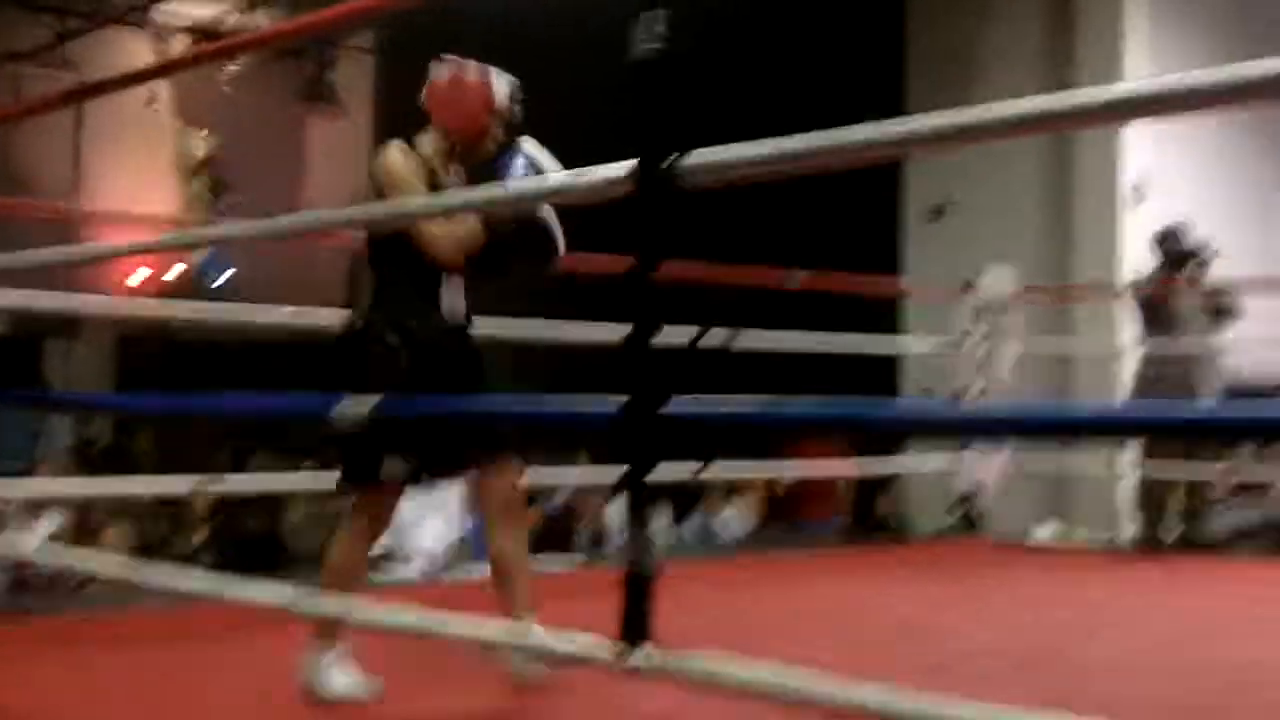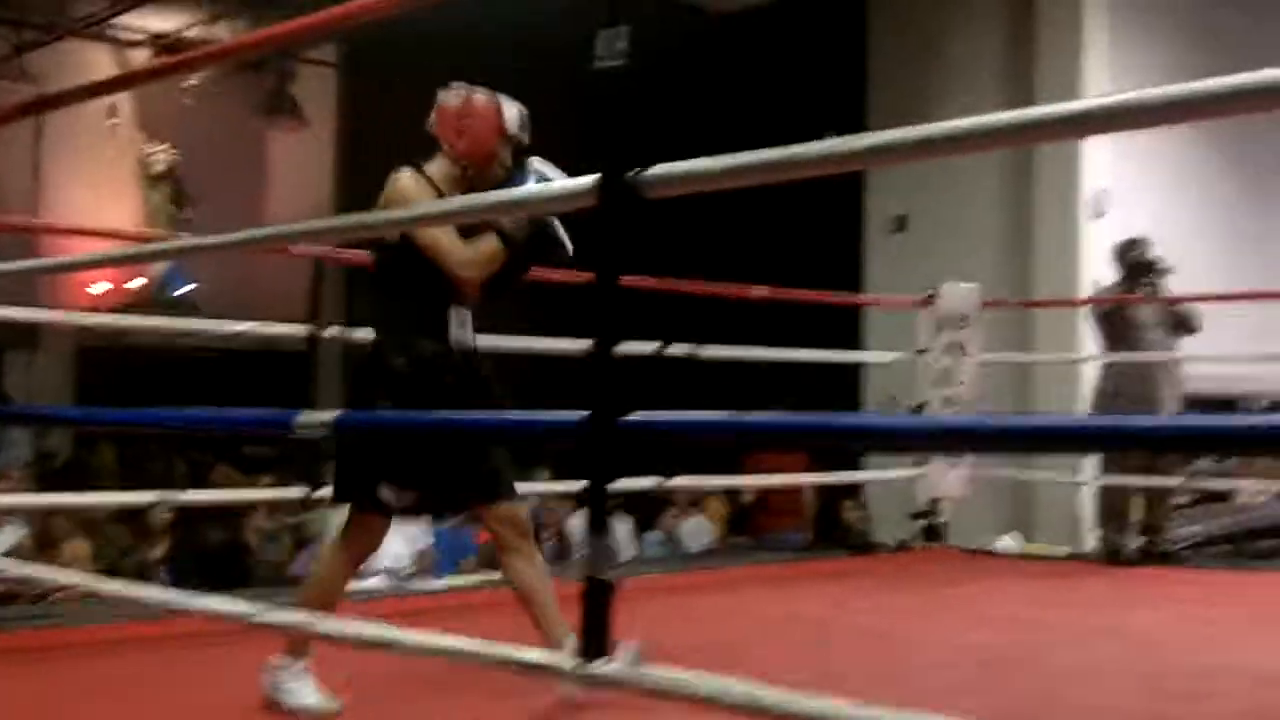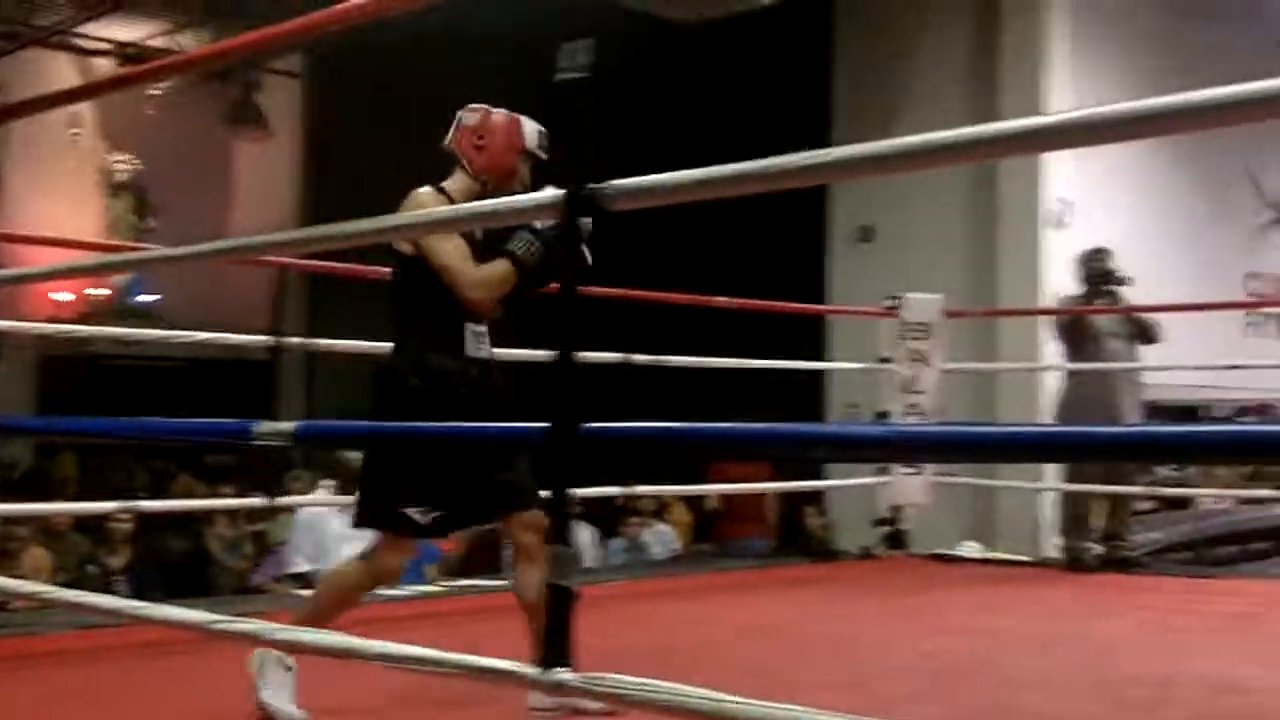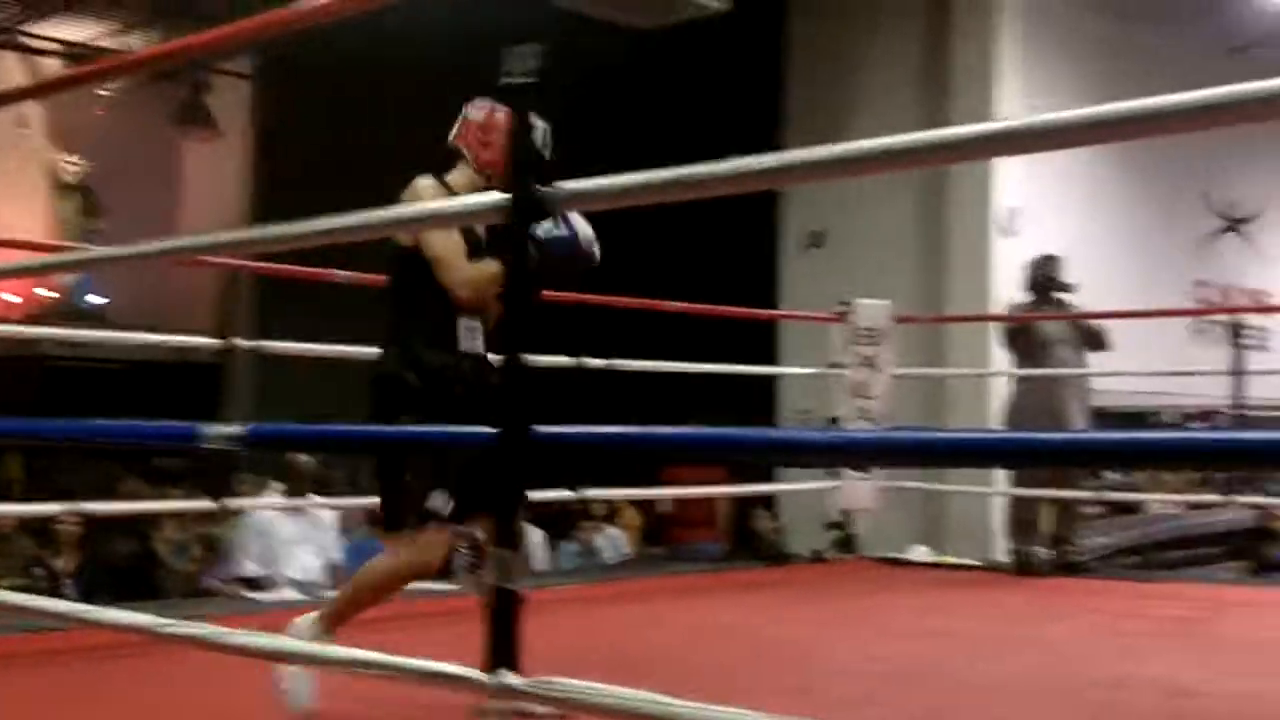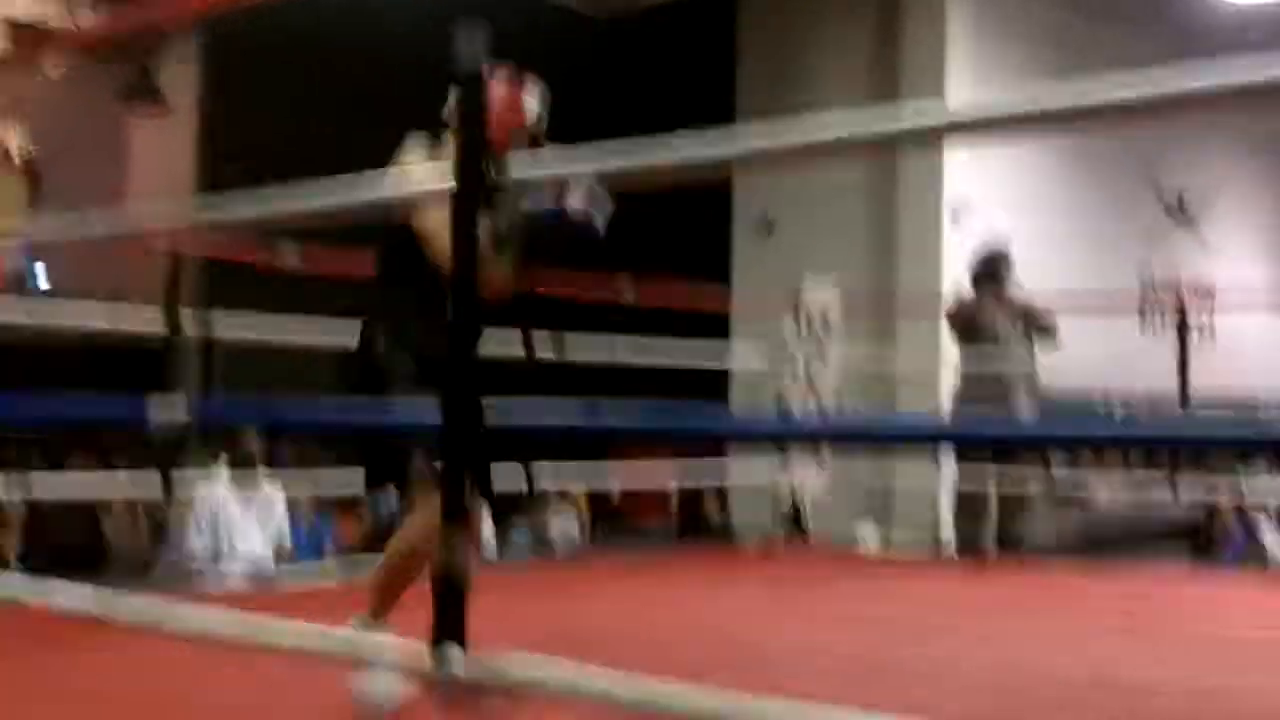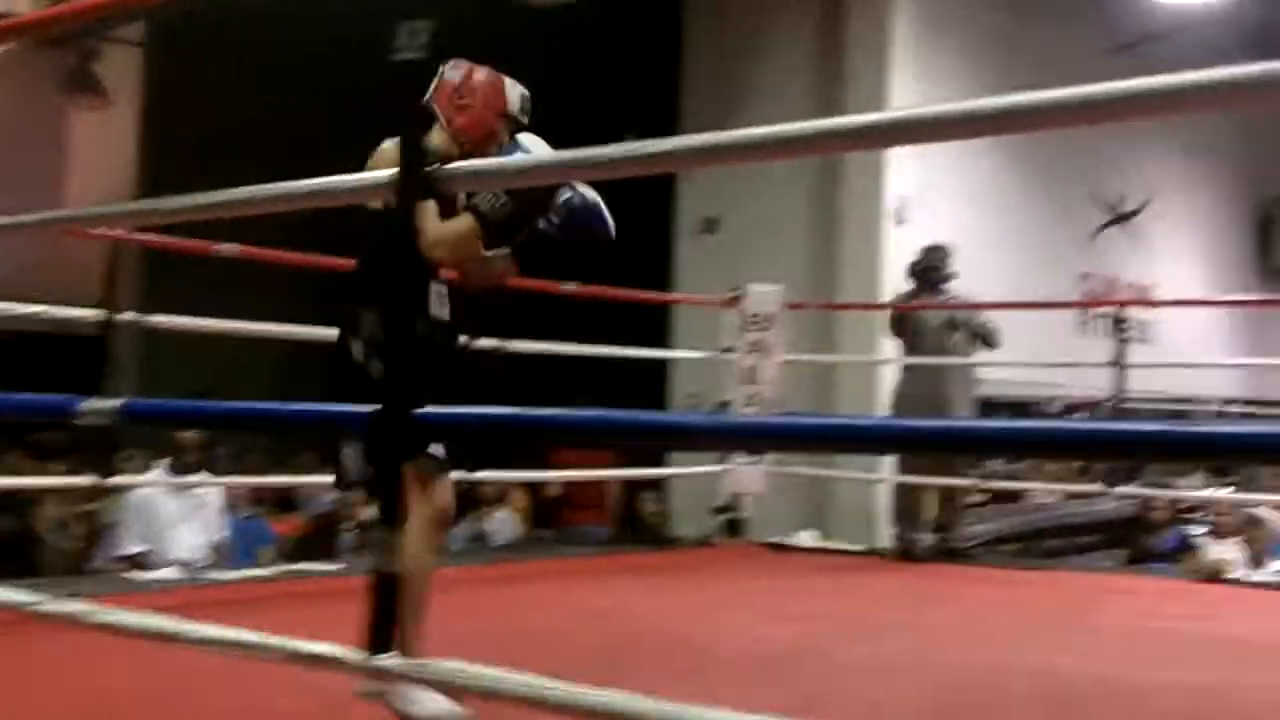
dt=0.1s
person 1, frame 1
left shoulder: (460, 175)
right shoulder: (399, 162)
right elbow: (443, 245)
left wrist: (509, 239)
left hip: (447, 349)
right hip: (397, 351)
left knee: (505, 488)
right knee: (373, 506)
left ankle: (523, 632)
right ankle: (324, 653)
person 1, frame 2
left shoulder: (460, 204)
right shoulder: (408, 188)
right elbow: (463, 266)
left wrist: (518, 252)
right wrist: (520, 220)
left hip: (455, 378)
right hip: (405, 378)
left knee: (513, 525)
right knee: (364, 531)
left ankle: (566, 658)
right ankle: (287, 665)
person 1, frame 3
right shoulder: (427, 205)
right elbow: (472, 289)
left wrist: (534, 265)
right wrist: (535, 242)
left hip: (474, 394)
right hip: (423, 394)
left knee: (532, 529)
right knee: (391, 554)
right ankle: (280, 653)
person 1, frame 4
right shoulder: (427, 196)
right elbow: (462, 286)
left wrist: (544, 264)
right wrist: (537, 246)
left hip: (466, 388)
right hip: (418, 385)
left knee: (500, 534)
right knee: (427, 546)
right ankle: (314, 631)
person 1, frame 5
right shoulder: (419, 162)
left elbow: (493, 283)
right elbow: (446, 254)
left wrist: (540, 232)
right wrist: (516, 217)
left hip: (448, 358)
right hip: (401, 354)
right knee: (441, 505)
left ankle: (448, 656)
right ankle: (370, 631)
person 1, frame 6
right shoulder: (398, 157)
left elbow: (479, 271)
right elbow: (437, 246)
left wrist: (541, 232)
right wrist: (504, 200)
left hip: (429, 351)
right hip: (385, 351)
left knee: (417, 509)
right knee: (429, 502)
left ankle: (383, 661)
person 2, frame 1
left shoulder: (1204, 286)
right shoulder: (1150, 283)
left elbow: (1229, 311)
right elbow: (1153, 305)
left wrist: (1203, 282)
right wrist: (1174, 273)
left hip: (1203, 384)
right hip: (1164, 384)
left knee: (1201, 457)
right knee: (1161, 456)
left ankle: (1193, 525)
right ankle: (1153, 528)
person 2, frame 2
left shoulder: (1163, 299)
right shoulder: (1110, 296)
left elbow: (1192, 324)
right elbow: (1110, 319)
left wrist: (1161, 294)
right wrist: (1133, 284)
left hip: (1163, 396)
right hip: (1124, 397)
left knee: (1161, 468)
right knee: (1121, 467)
left ankle: (1154, 536)
right ankle: (1116, 538)
person 2, frame 3
left shoulder: (1125, 307)
right shoulder: (1072, 305)
left elbow: (1152, 335)
right elbow: (1068, 331)
left wrist: (1123, 307)
right wrist: (1091, 297)
left hip: (1125, 405)
right hip: (1085, 406)
left knee: (1123, 476)
right knee: (1082, 475)
left ankle: (1116, 542)
right ankle: (1077, 544)
person 2, frame 4
left shoulder: (1074, 314)
right shoulder: (1021, 313)
left elbow: (1102, 342)
right elbow: (1013, 338)
left wrist: (1071, 315)
right wrist: (1038, 301)
left hip: (1072, 411)
right hip: (1034, 412)
left knee: (1070, 480)
right knee: (1030, 480)
left ankle: (1063, 546)
right ankle: (1026, 548)
person 2, frame 5
left shoulder: (1023, 306)
right shoulder: (969, 305)
left elbow: (1050, 330)
right elbow: (958, 325)
left wrist: (1017, 305)
right wrist: (981, 293)
left hip: (1019, 400)
right hip: (979, 400)
right knee: (975, 468)
left ankle: (1009, 533)
right ankle: (972, 535)
person 2, frame 6
left shoulder: (964, 306)
right shoulder: (908, 303)
left elbow: (992, 339)
right elbow: (897, 327)
left wrist: (965, 324)
right wrist: (918, 291)
left hip: (957, 400)
right hip: (919, 400)
left knee: (954, 467)
right knee: (915, 467)
left ankle: (944, 533)
right ankle: (909, 535)
